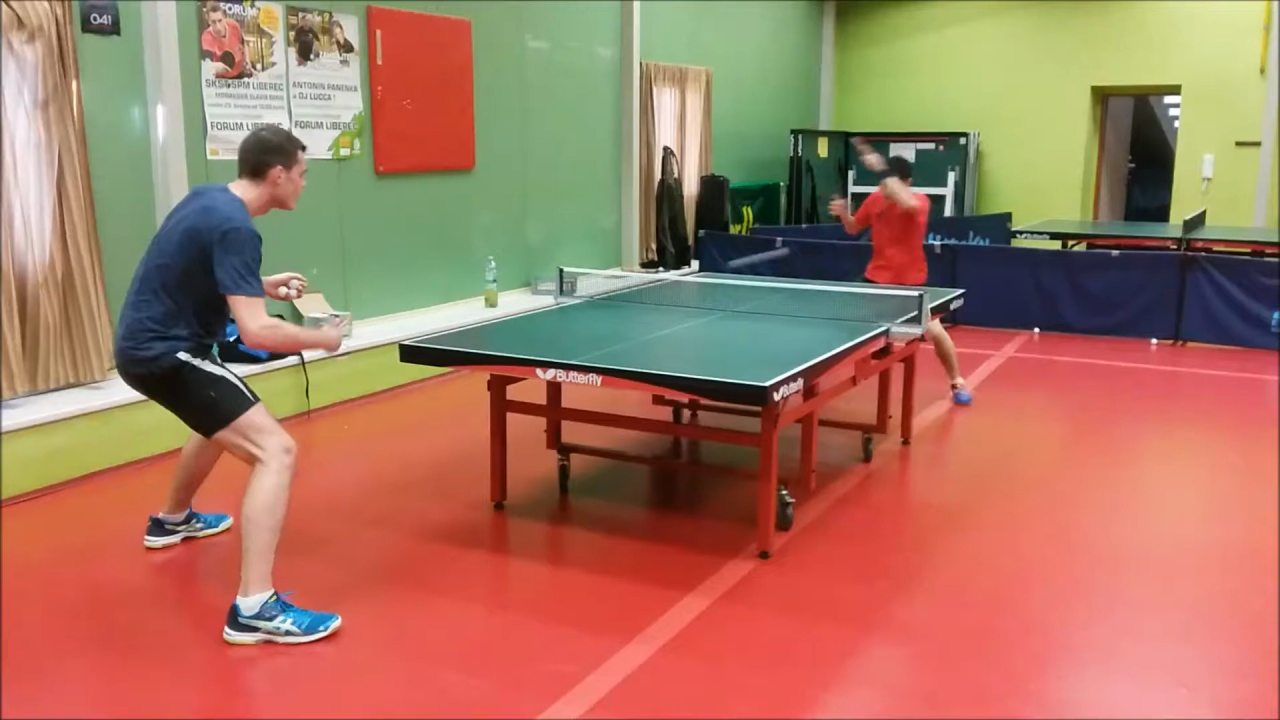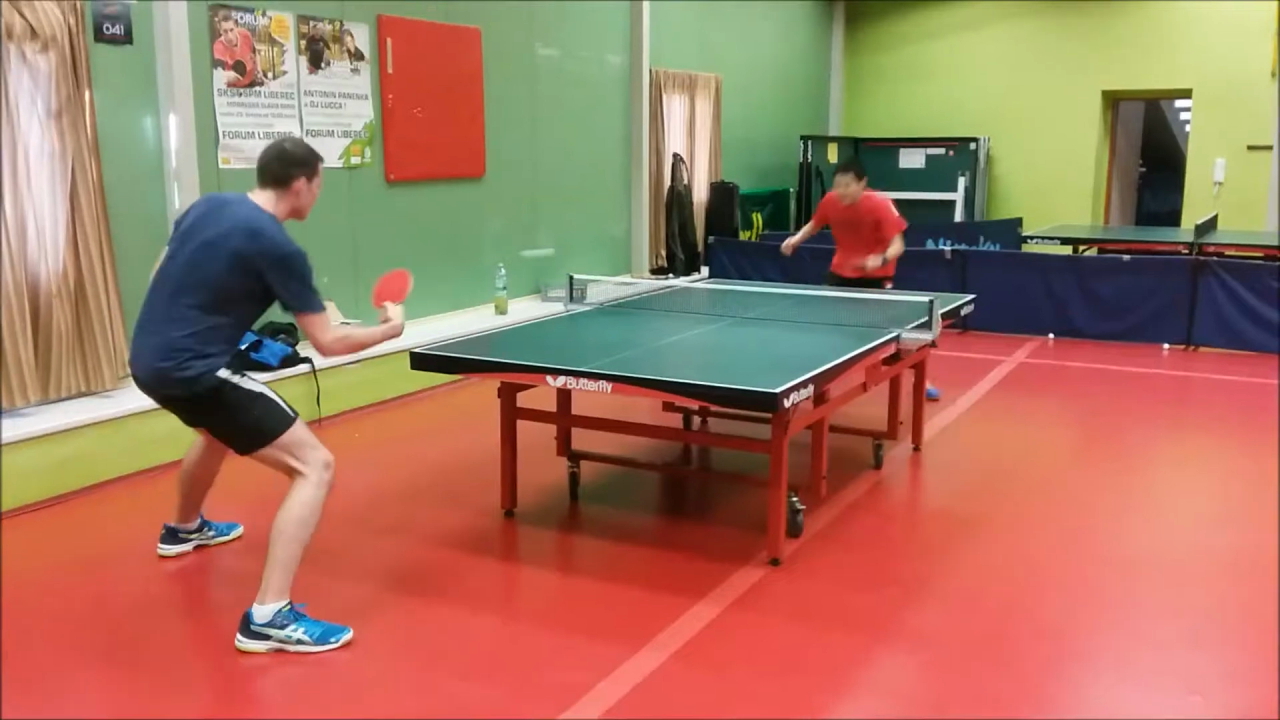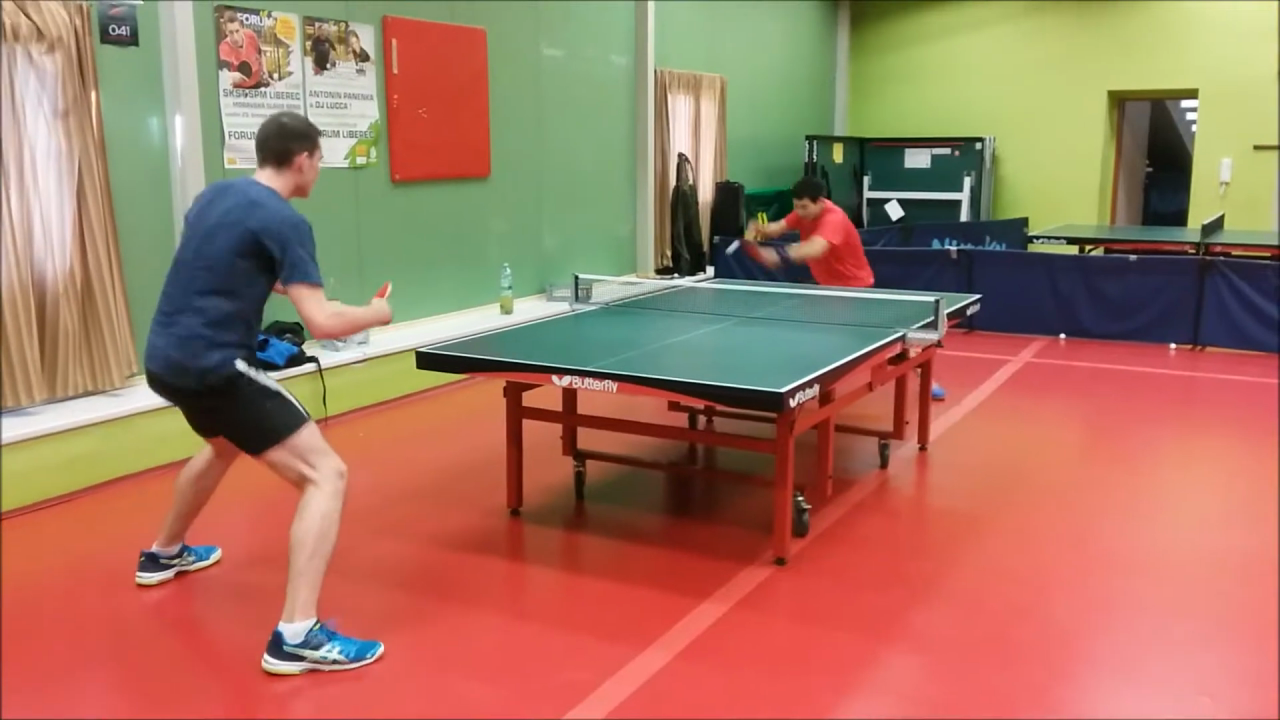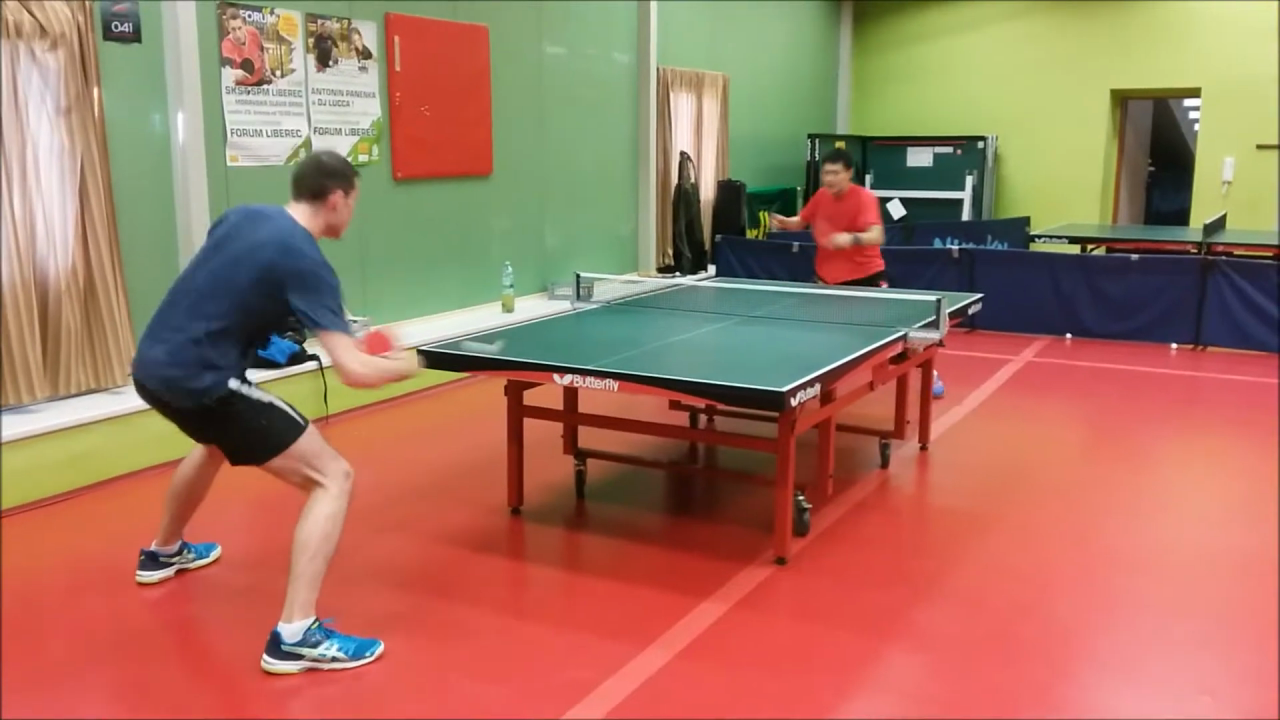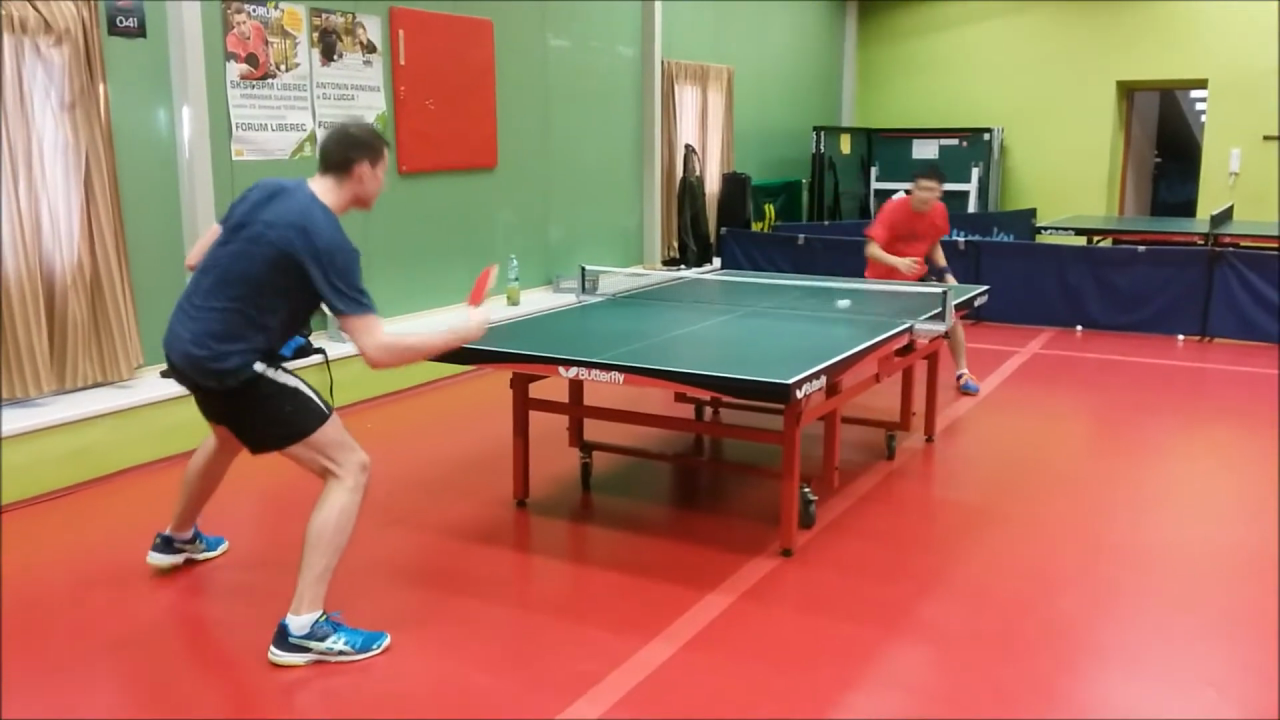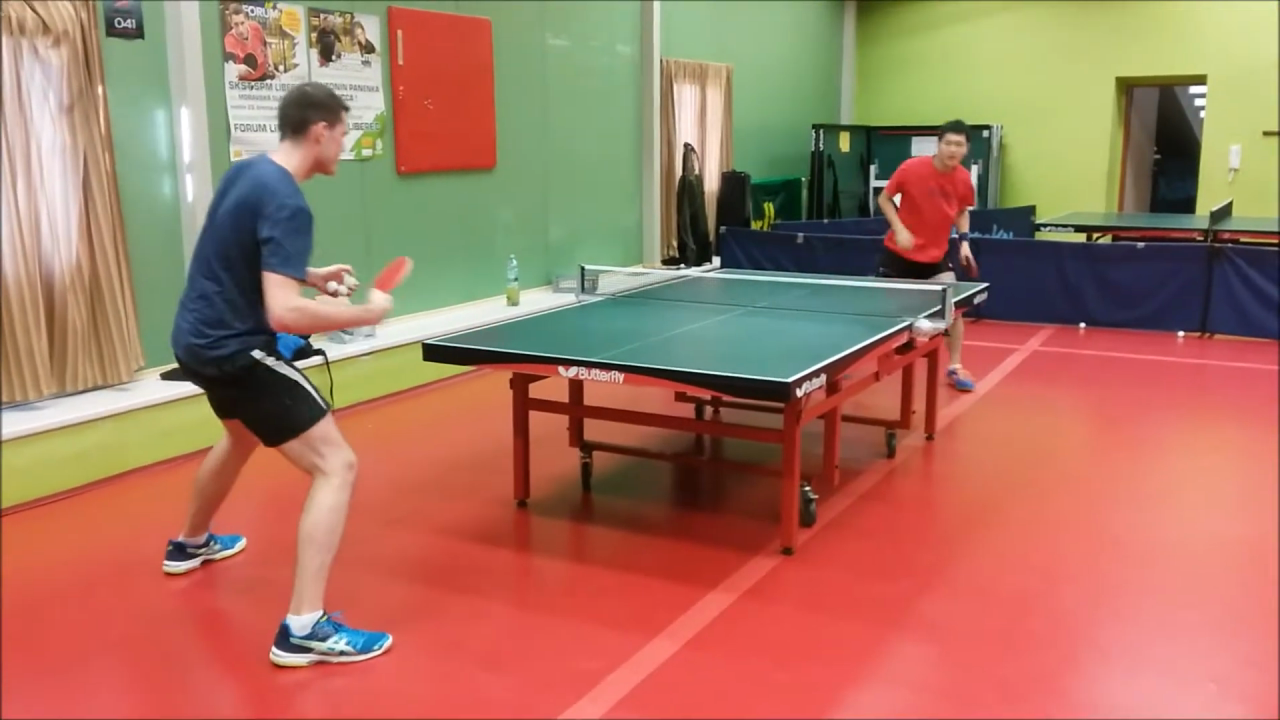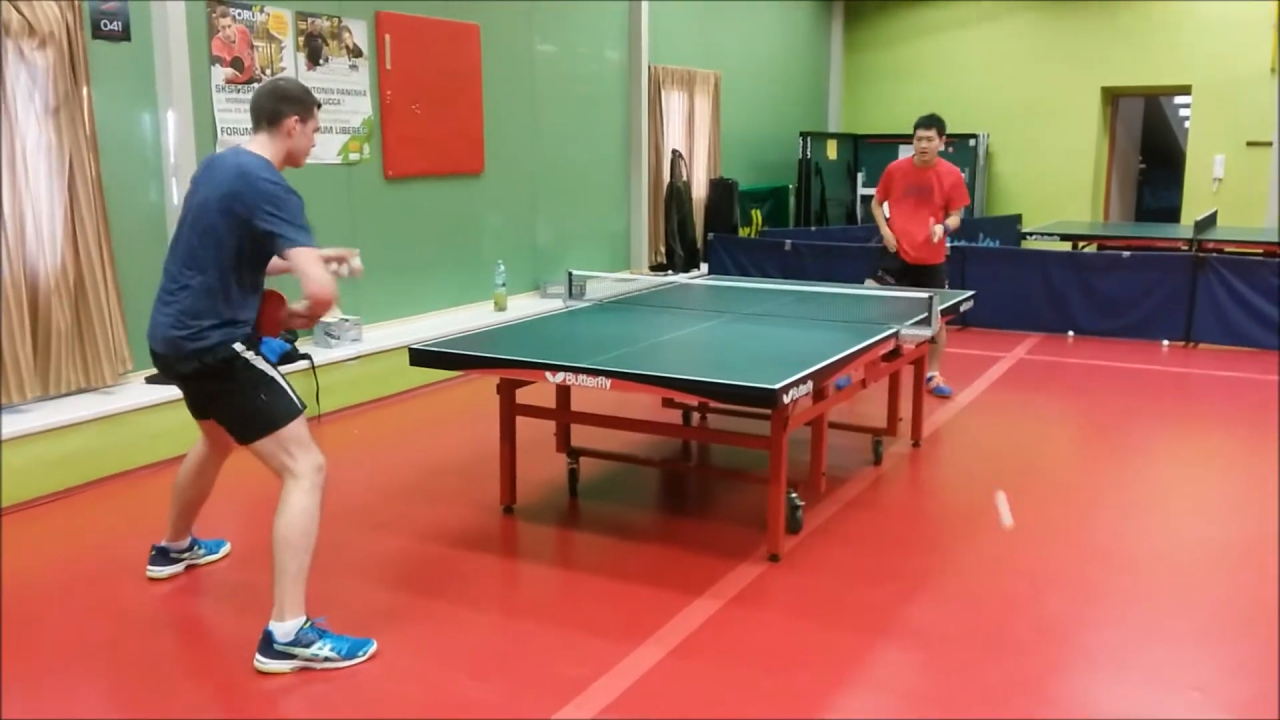
dt=0.3s
person 1, frame 1
left shoulder: (208, 197)
right shoulder: (235, 228)
right elbow: (255, 332)
left wrist: (263, 284)
right wrist: (321, 337)
left hip: (148, 342)
right hip: (164, 352)
left knee: (224, 420)
right knee: (275, 451)
left ankle: (171, 519)
right ankle: (254, 607)
person 1, frame 2
left shoulder: (205, 207)
right shoulder: (277, 248)
left elbow: (167, 280)
right elbow: (328, 342)
right wrist: (389, 328)
left hip: (149, 360)
right hip: (194, 371)
left knee: (216, 432)
right knee: (313, 467)
left ankle: (183, 528)
right ankle: (267, 616)
person 1, frame 3
left shoulder: (215, 194)
right shoulder: (284, 222)
right elbow: (322, 321)
right wrist: (377, 313)
left hip: (163, 359)
right hip: (213, 366)
left knee: (224, 445)
right knee: (325, 476)
left ankle: (163, 553)
right ankle: (296, 636)
person 1, frame 4
left shoulder: (243, 216)
right shoulder: (306, 267)
right elbow: (354, 370)
right wrist: (403, 365)
left hip: (151, 365)
right hip: (195, 384)
left knee: (218, 442)
right knee: (332, 477)
left ankle: (172, 551)
right ankle: (295, 636)
person 1, frame 5
left shoulder: (266, 190)
right shoulder: (329, 244)
left elbow: (197, 259)
right elbow: (379, 351)
right wrist: (467, 330)
left hip: (185, 344)
right hip: (228, 364)
left knee: (230, 435)
right knee: (349, 468)
left ankle: (176, 538)
right ankle: (301, 628)
person 1, frame 6
left shoulder: (245, 172)
right shoulder: (286, 204)
right elbow: (284, 314)
left wrist: (315, 275)
right wrist: (365, 312)
left hip: (196, 338)
right hip: (236, 349)
left knee: (242, 437)
right knee: (336, 465)
left ankle: (190, 543)
right ankle: (303, 627)
person 1, frame 7
left shoulder: (219, 164)
right shoulder: (270, 189)
right elbow: (322, 292)
left wrist: (314, 255)
right wrist: (306, 313)
left hip: (173, 334)
right hip: (215, 343)
left knee: (217, 439)
right knee: (305, 468)
left ankle: (173, 547)
right ankle: (287, 633)
person 2, frame 1
left shoulder: (919, 202)
right shoulder: (874, 200)
left elbow: (907, 204)
right elbow: (853, 229)
left wrist: (881, 171)
right wrist: (844, 214)
left hip: (910, 281)
right hip: (876, 277)
left knee: (934, 331)
left ankle: (956, 381)
person 2, frame 2
left shoulder: (880, 204)
right shoulder: (830, 201)
left elbow: (898, 245)
right elbow: (815, 224)
left wrist: (881, 259)
right wrist: (796, 238)
left hip: (876, 273)
right hip: (841, 271)
person 2, frame 3
left shoulder: (834, 218)
right shoulder: (803, 213)
left elbow: (815, 248)
right elbow: (779, 227)
left wrist: (780, 256)
right wrist: (761, 229)
left hip: (855, 284)
right hip: (825, 283)
person 2, frame 4
left shoulder: (864, 198)
right shoulder: (821, 196)
left elbow: (876, 237)
right elbow: (800, 221)
left wrist: (851, 240)
right wrist: (784, 223)
left hip: (864, 273)
right hip: (828, 275)
person 2, frame 5
left shoulder: (939, 212)
right shoulder: (893, 209)
right elbow: (872, 250)
left wrist: (946, 272)
right wrist: (898, 262)
left hip: (918, 276)
right hip: (881, 277)
left ankle: (962, 373)
person 2, frame 6
left shoulder: (964, 179)
right shoulder: (912, 168)
right elbow: (884, 197)
left wrist: (964, 240)
right wrist: (898, 228)
left hip: (936, 254)
right hip: (900, 252)
left ankle: (955, 368)
person 2, frame 7
left shoulder: (952, 174)
right shoulder: (895, 169)
left elbow: (956, 216)
right elbow: (877, 203)
left wrist: (943, 227)
right wrist: (884, 229)
left hip: (931, 259)
right hip: (897, 254)
left ankle: (932, 374)
